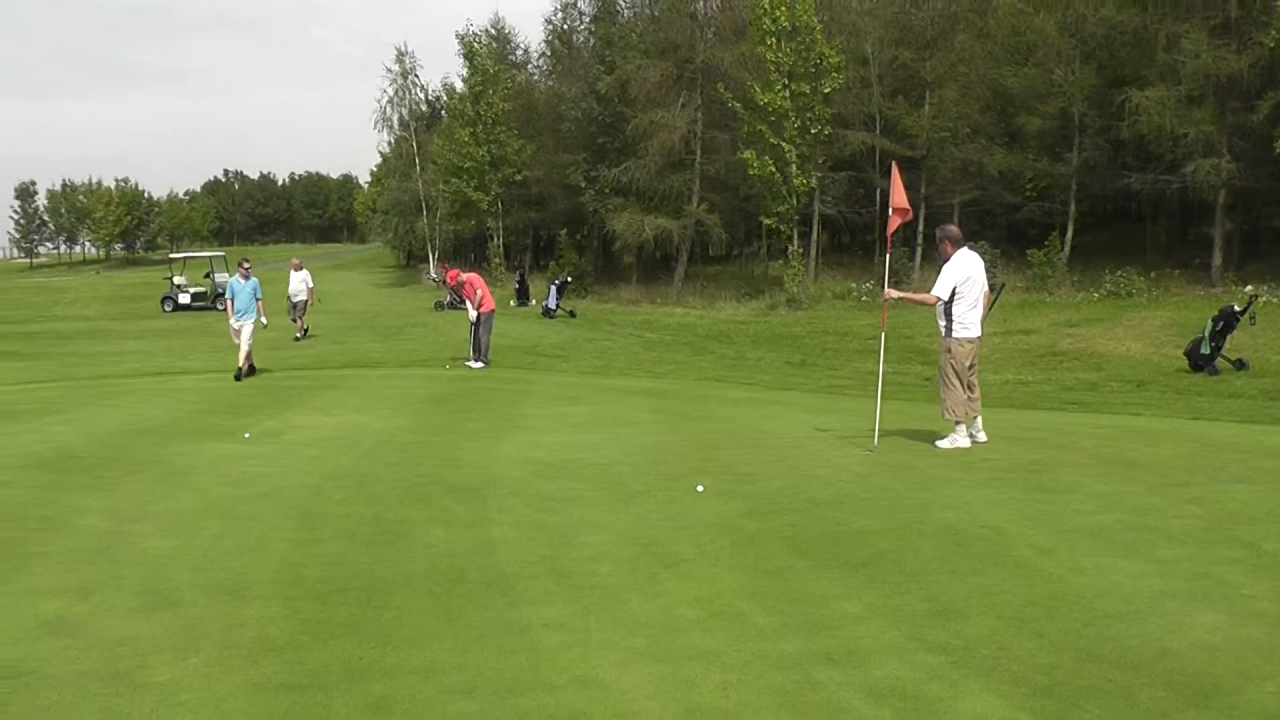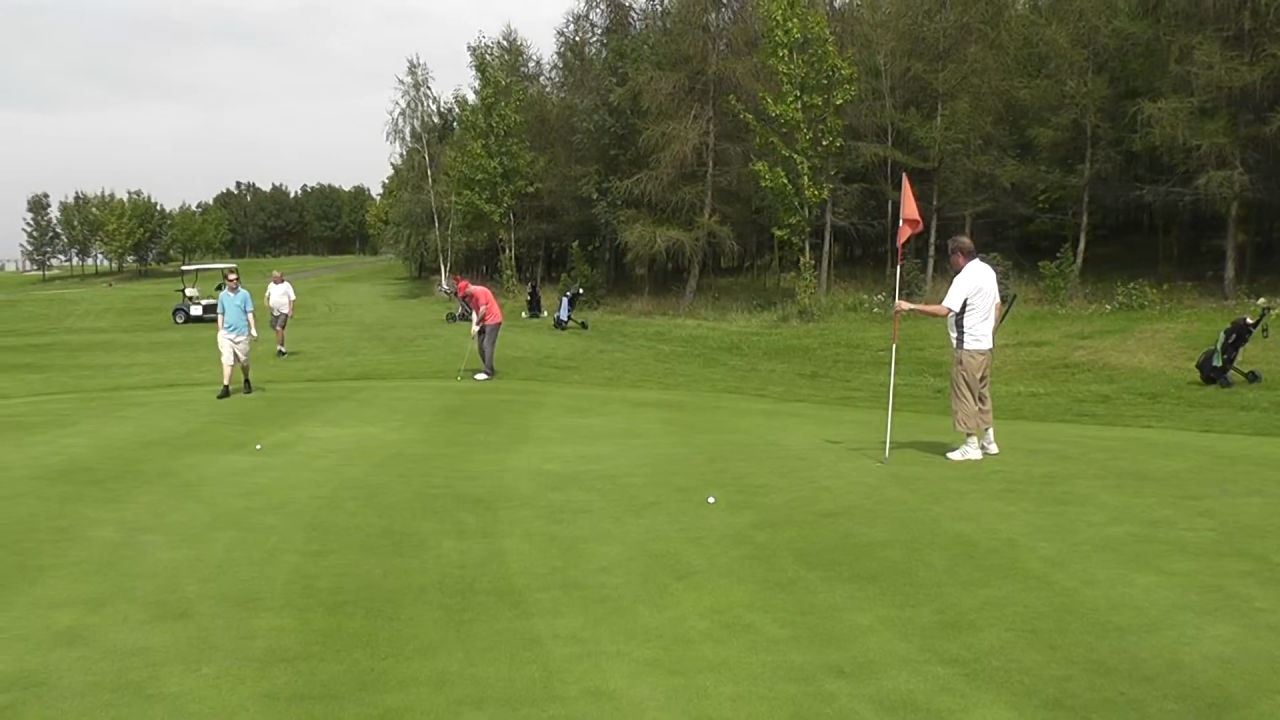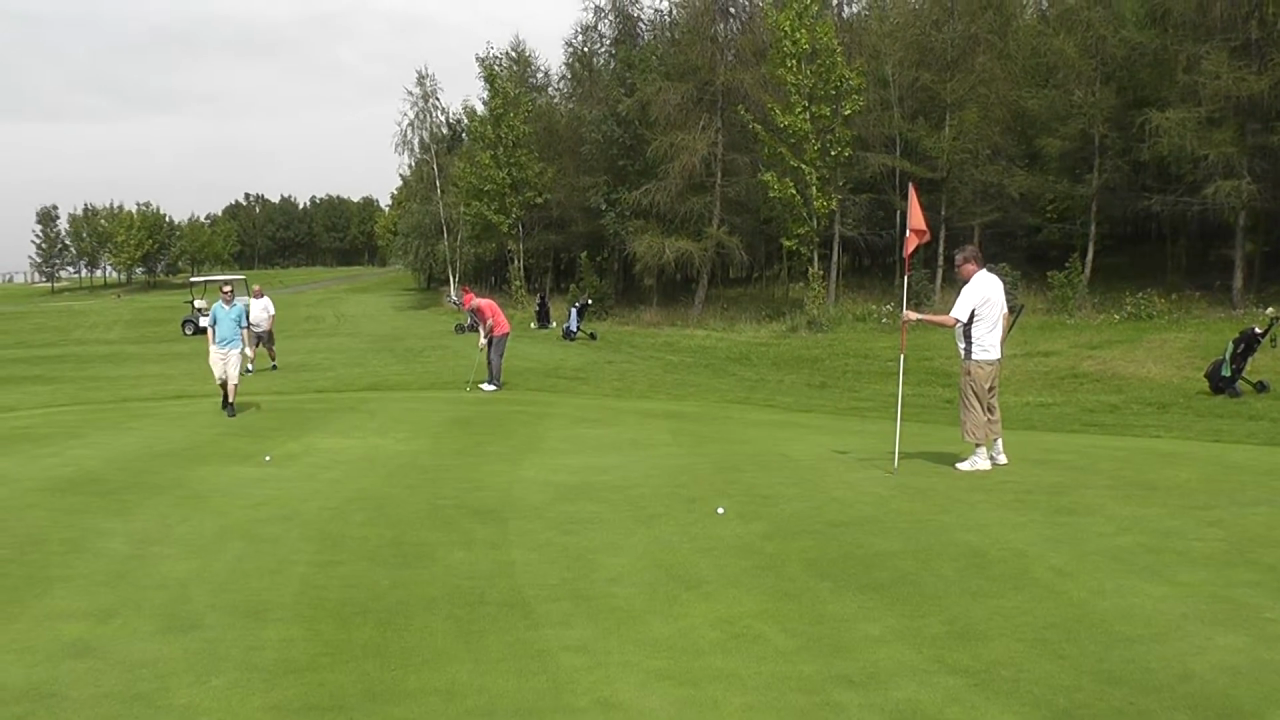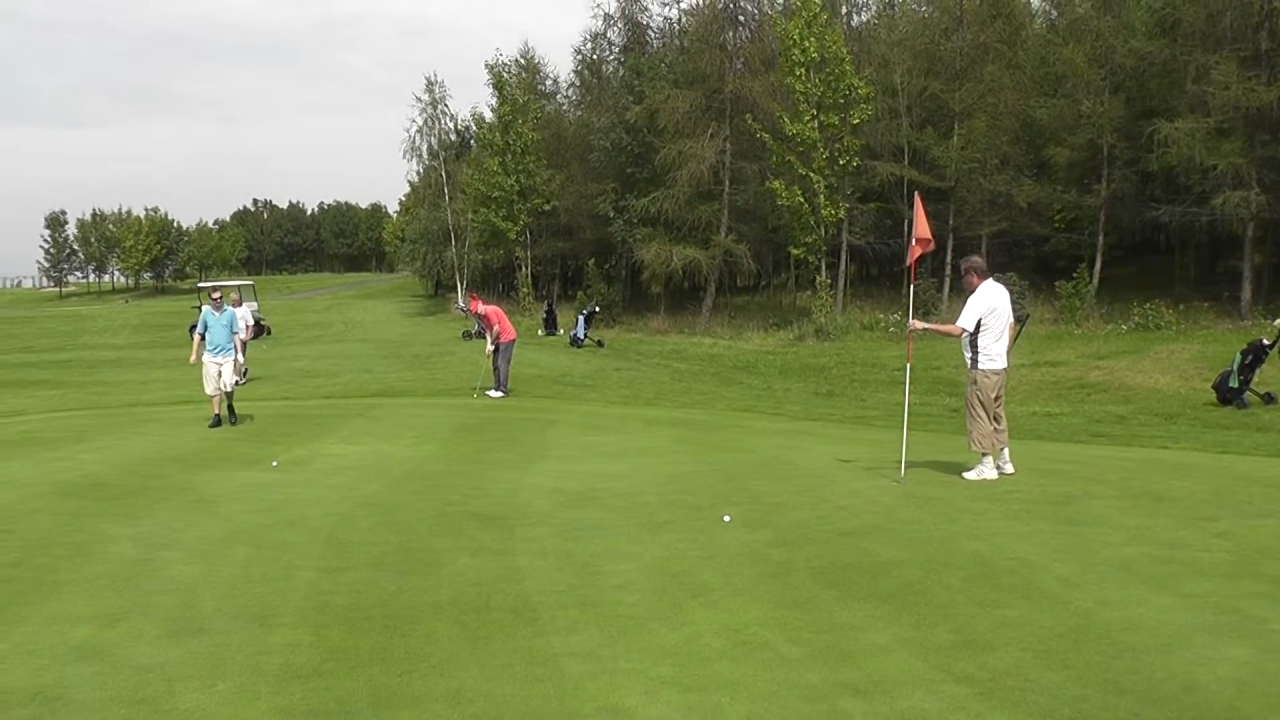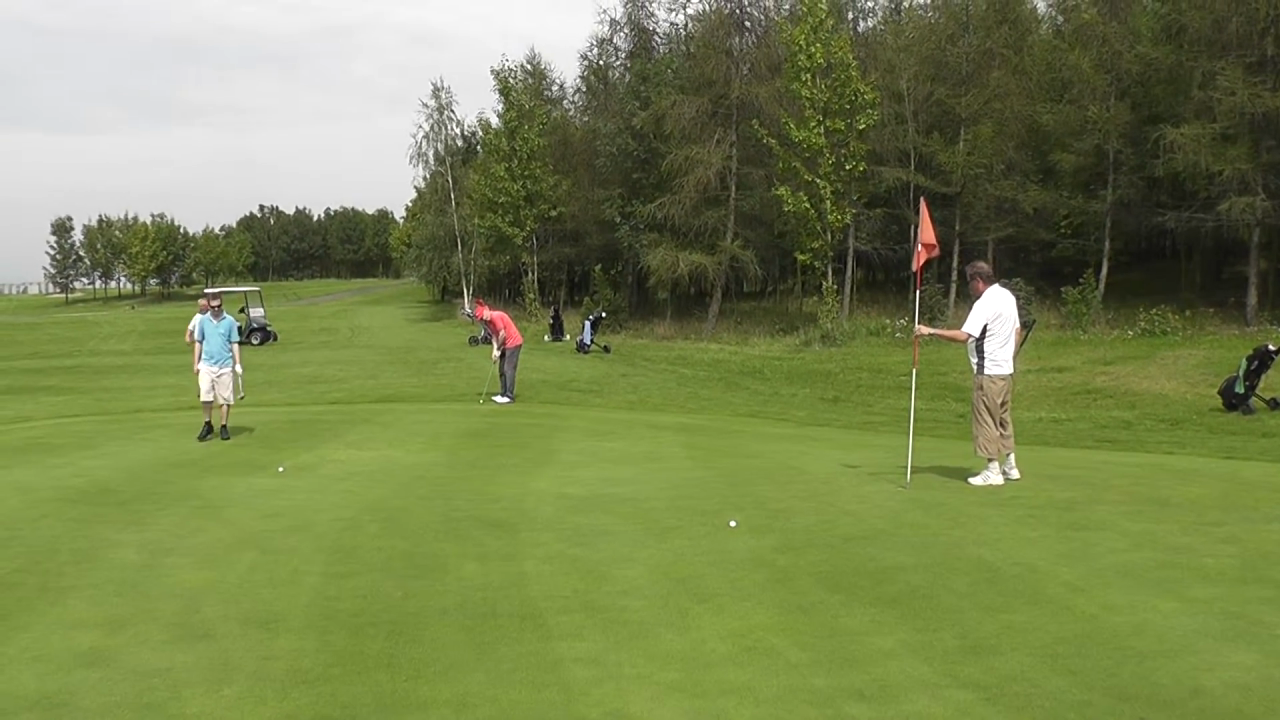
dt=0.7s
person 1, frame 1
left shoulder: (954, 266)
right shoulder: (975, 259)
left elbow: (932, 299)
right elbow: (985, 293)
left wrist: (900, 295)
left hip: (956, 335)
right hip: (973, 332)
left knee: (953, 383)
right knee: (970, 381)
left ankle: (960, 434)
right ankle: (977, 429)
person 1, frame 2
left shoulder: (965, 278)
right shoulder: (987, 271)
left elbow: (944, 310)
right elbow: (996, 304)
left wrist: (911, 307)
left hip: (968, 346)
right hip: (984, 344)
left knee: (965, 395)
right knee: (981, 393)
left ankle: (972, 446)
right ankle: (988, 441)
person 1, frame 3
left shoulder: (973, 288)
right shoulder: (995, 281)
left elbow: (951, 321)
right elbow: (1004, 315)
left wrist: (918, 317)
left hip: (976, 357)
right hip: (993, 354)
left knee: (974, 405)
right knee: (990, 404)
left ankle: (980, 456)
right ankle: (997, 451)
person 1, frame 4
left shoulder: (979, 298)
right shoulder: (1001, 291)
left elbow: (957, 330)
right elbow: (1010, 324)
left wrist: (925, 326)
left hip: (983, 366)
right hip: (999, 363)
left knee: (980, 414)
right knee: (996, 413)
left ankle: (987, 465)
right ankle: (1004, 460)
person 1, frame 5
left shoulder: (985, 303)
right shoulder: (1007, 296)
left elbow: (963, 336)
right elbow: (1017, 331)
left wrist: (931, 331)
left hip: (988, 372)
right hip: (1005, 369)
left knee: (986, 420)
right knee: (1003, 418)
left ankle: (993, 471)
right ankle: (1009, 466)
